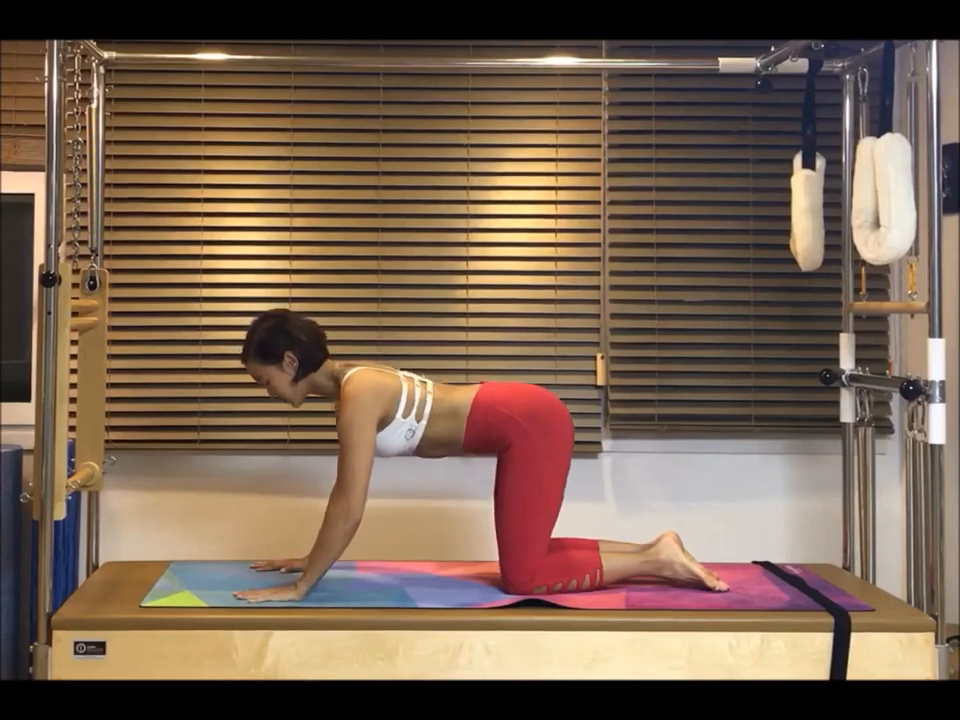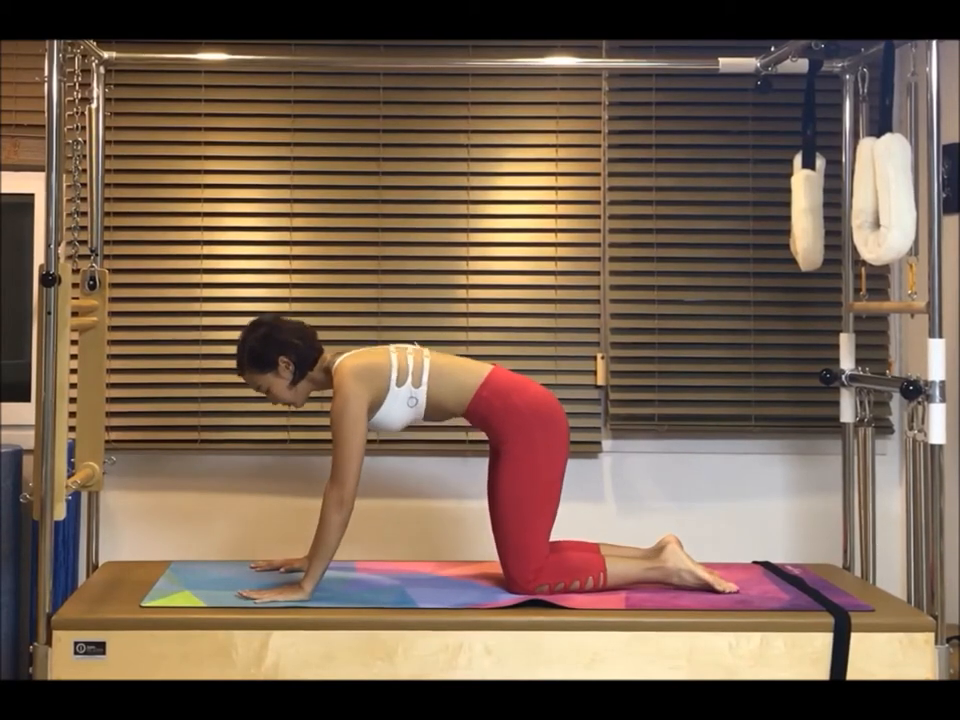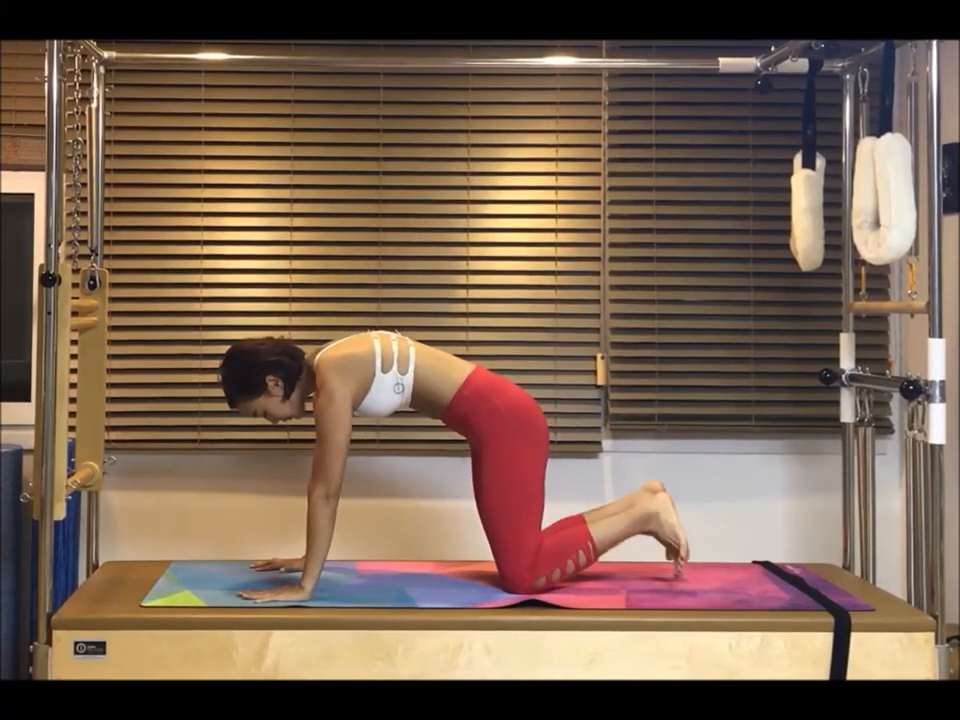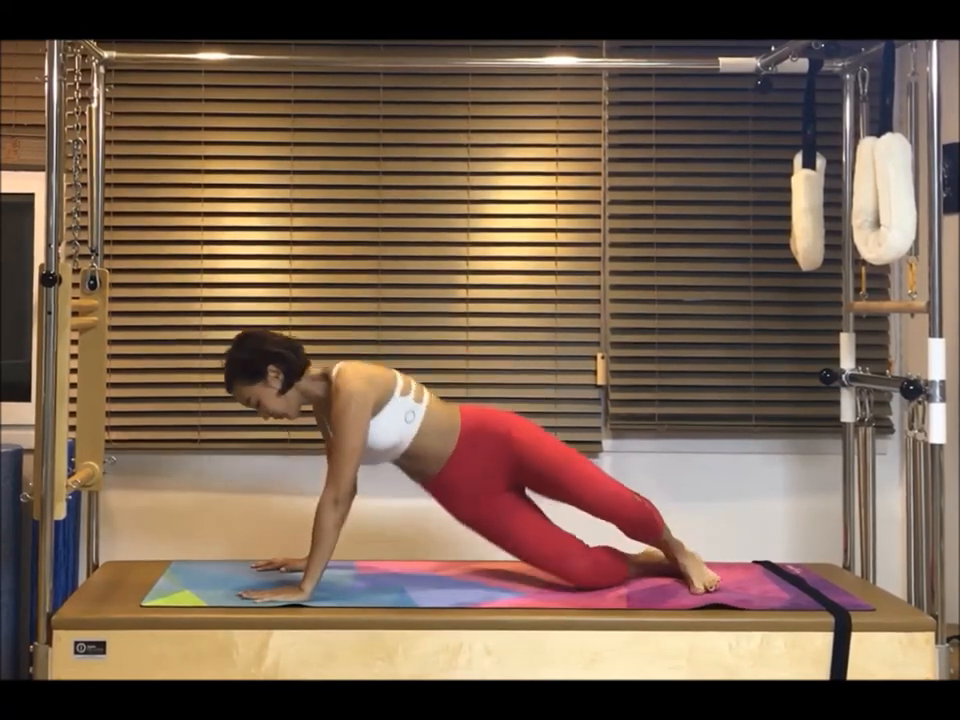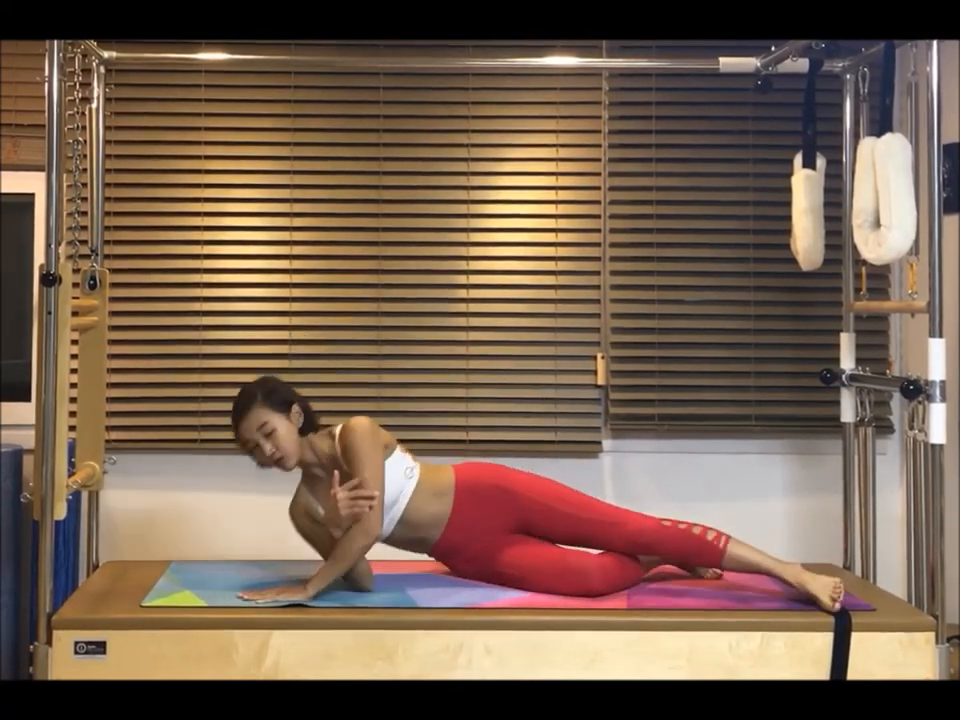
dt=1s
person 1, frame 1
left shoulder: (356, 398)
right shoulder: (351, 385)
left elbow: (351, 509)
right elbow: (342, 489)
left wrist: (301, 585)
right wrist: (311, 559)
left hip: (531, 425)
right hip: (526, 420)
left knee: (523, 576)
right knee: (525, 553)
left ankle: (656, 561)
right ankle: (654, 549)
person 1, frame 2
left shoulder: (348, 384)
right shoulder: (351, 371)
left elbow: (341, 496)
right elbow: (338, 489)
left wrist: (306, 584)
right wrist: (311, 558)
left hip: (526, 419)
right hip: (519, 417)
left knee: (526, 575)
right knee: (525, 555)
left ankle: (663, 568)
right ankle: (655, 553)
person 1, frame 3
left shoulder: (331, 379)
right shoulder: (330, 365)
left elbow: (326, 491)
right elbow: (323, 482)
left wrist: (305, 585)
right wrist: (307, 557)
left hip: (502, 419)
right hip: (496, 418)
left knee: (522, 574)
right knee: (522, 555)
left ankle: (646, 514)
right ankle: (639, 501)
person 1, frame 4
left shoulder: (348, 386)
right shoulder: (324, 407)
left elbow: (335, 496)
right elbow: (343, 492)
left wrist: (306, 587)
right wrist: (310, 560)
left hip: (490, 440)
right hip: (463, 490)
left knee: (610, 499)
right knee: (584, 570)
left ankle: (678, 551)
right ankle: (652, 563)
person 1, frame 5
left shoulder: (357, 432)
right shoulder: (303, 510)
left elbow: (370, 525)
right elbow: (361, 576)
left wrist: (310, 587)
right wrist: (340, 521)
left hip: (489, 496)
right hip: (471, 553)
left knee: (633, 527)
right knee: (594, 577)
left ankle: (790, 574)
right ankle: (665, 569)
